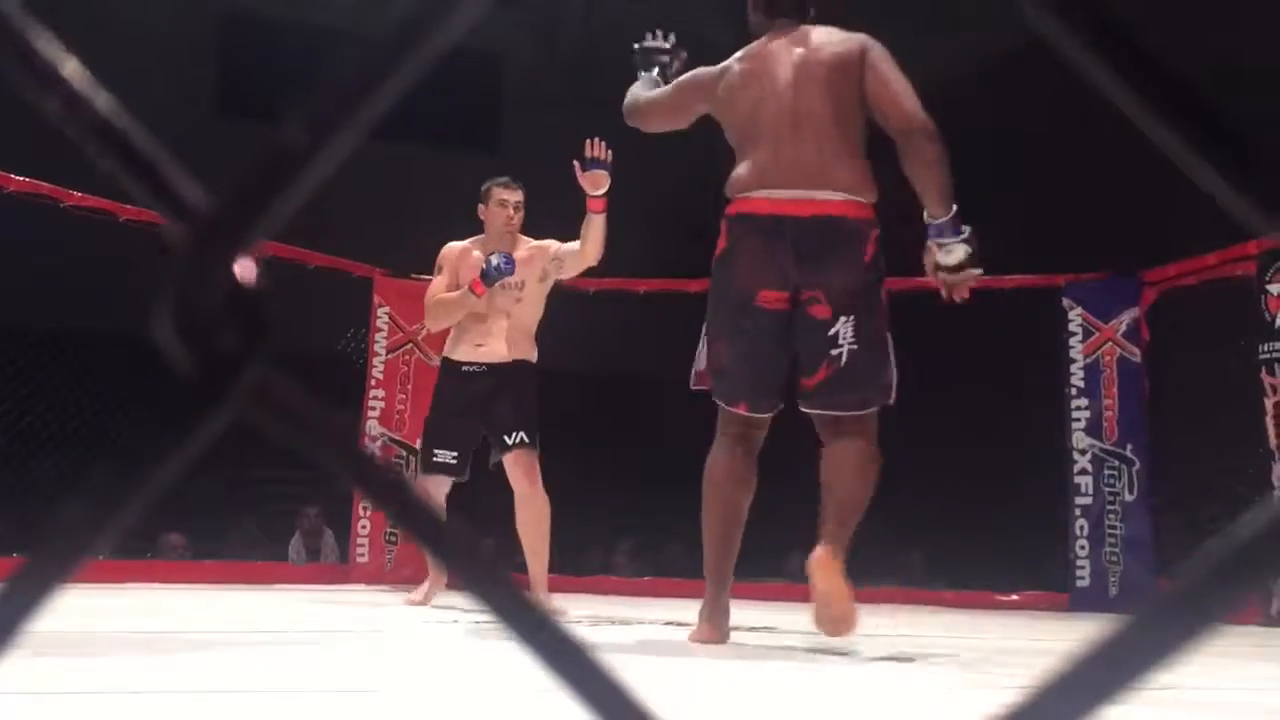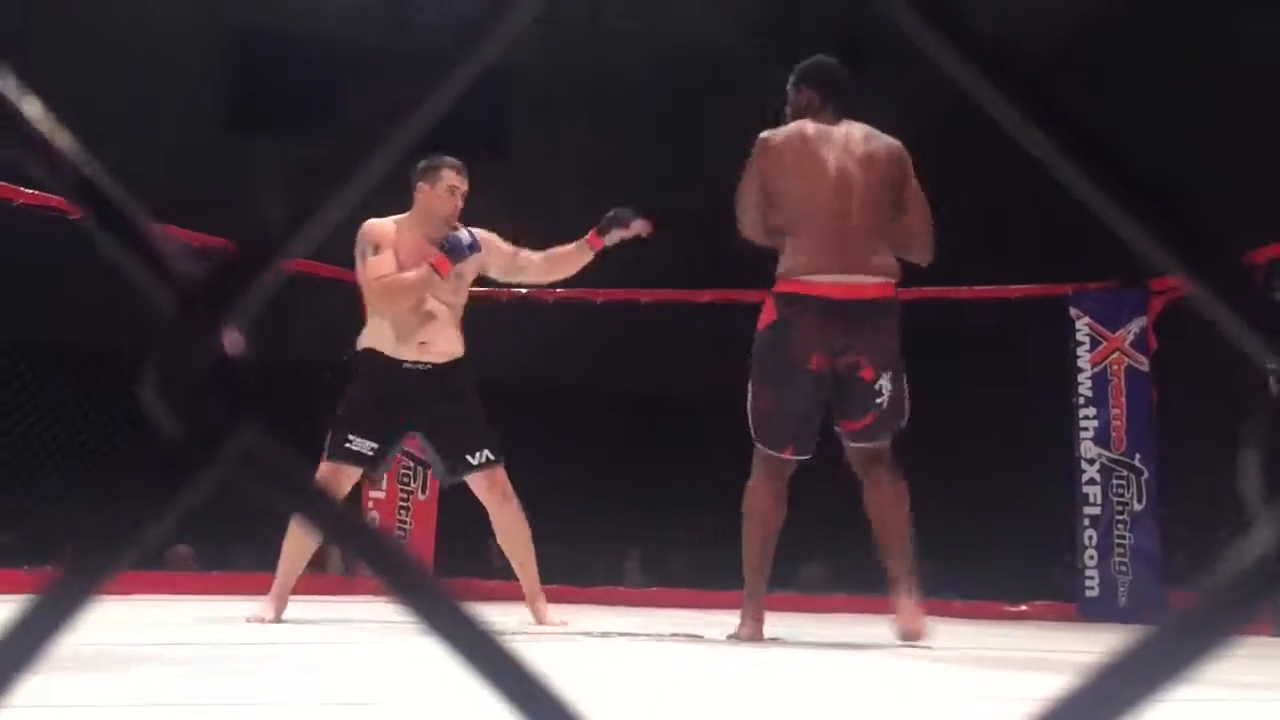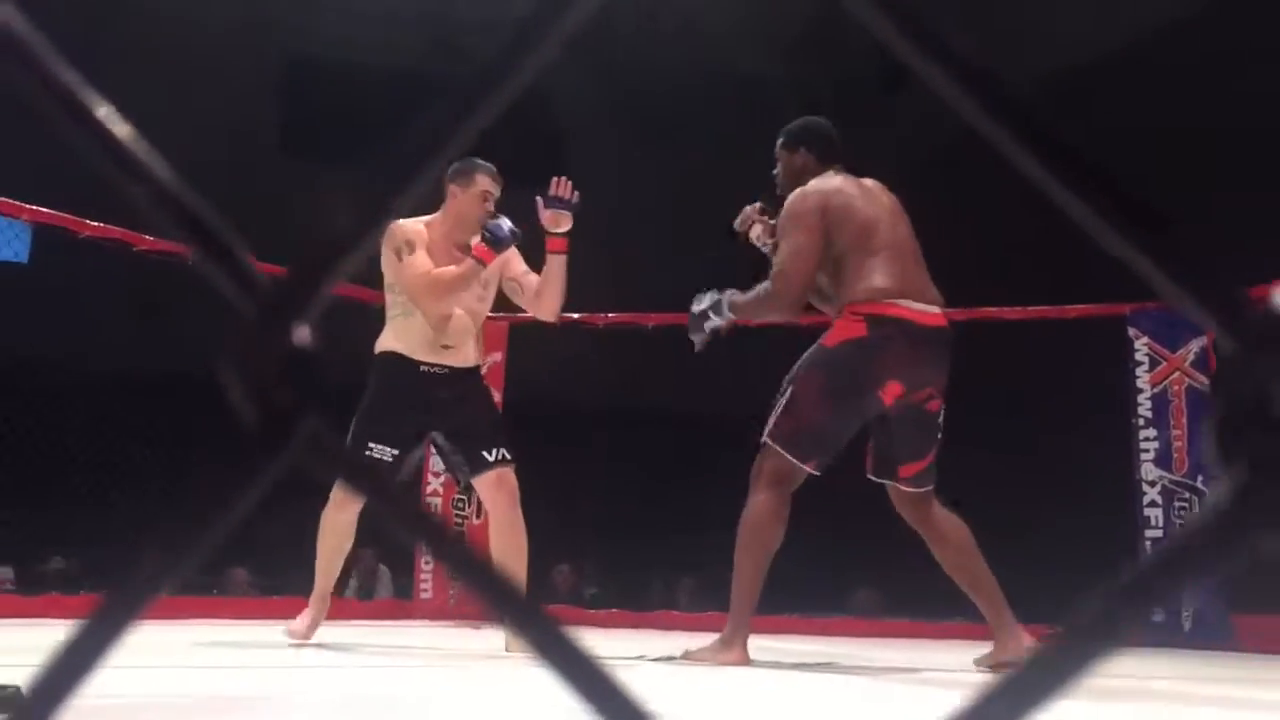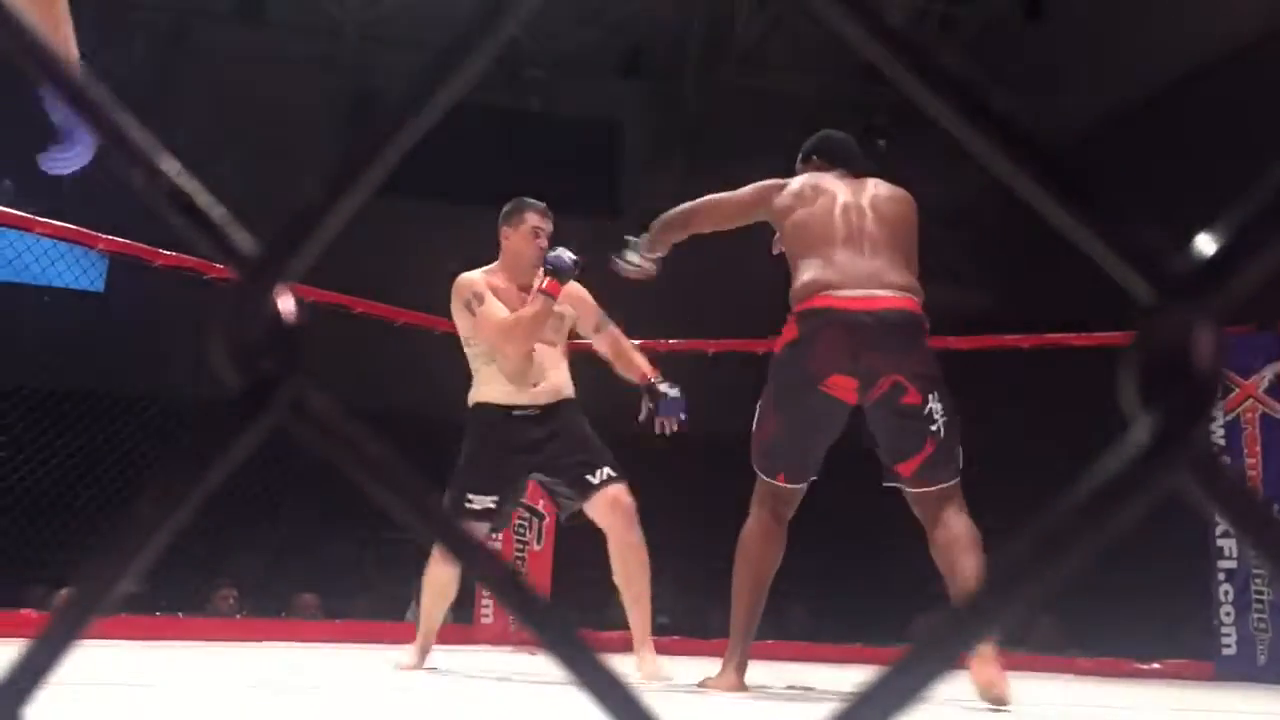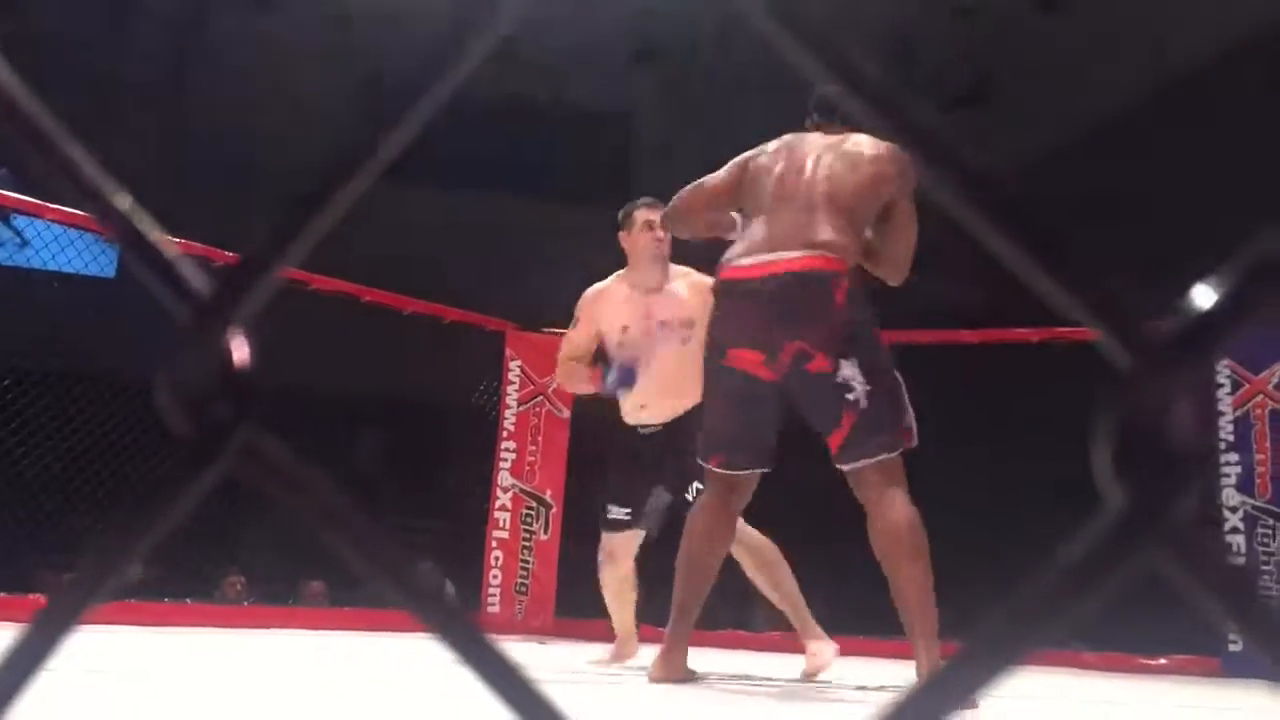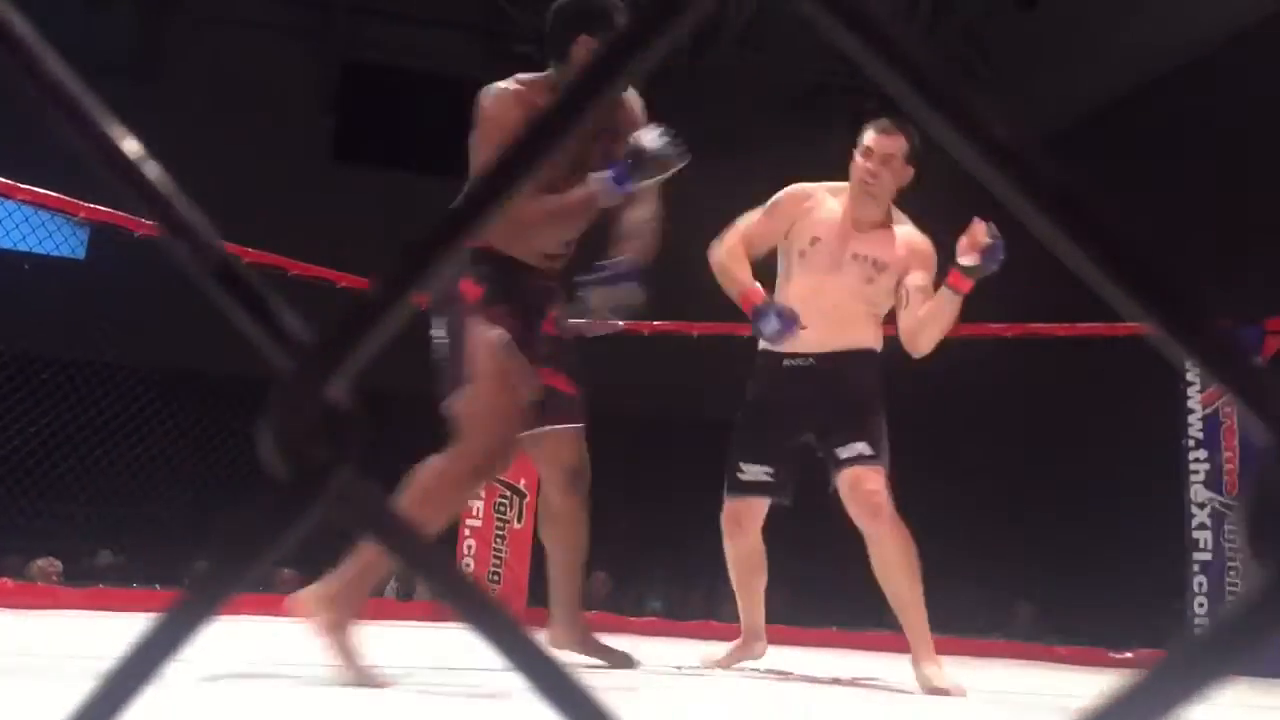
dt=0.7s
person 1, frame 1
left shoulder: (721, 75)
left elbow: (637, 112)
right elbow: (916, 132)
left wrist: (652, 69)
right wrist: (946, 227)
left hip: (754, 233)
right hip: (840, 232)
left knee: (738, 430)
right knee: (852, 425)
left ankle: (714, 608)
right ankle: (832, 548)
person 1, frame 2
left shoulder: (774, 143)
right shoulder: (888, 150)
left elbow: (752, 227)
right elbow: (920, 248)
left hip: (799, 309)
right hip: (872, 309)
left knee: (772, 463)
right knee: (874, 457)
left ankle: (751, 615)
right ankle: (906, 596)
person 1, frame 3
left shoulder: (806, 199)
right shoulder: (878, 196)
left elbow: (789, 295)
left wrist: (722, 306)
right wrist: (772, 239)
left hip: (872, 334)
right hip: (928, 341)
left knee: (771, 474)
right knee: (918, 503)
left ankle: (733, 638)
right ankle: (1012, 637)
person 1, frame 4
left shoulder: (785, 192)
right shoulder: (900, 200)
left elbow: (684, 218)
left wrist: (644, 249)
left hip: (821, 332)
right hip: (900, 331)
left knee: (772, 503)
right knee: (941, 504)
left ankle: (732, 666)
right ankle: (983, 651)
person 1, frame 5
left shoulder: (764, 157)
right shoulder: (889, 161)
left elbow: (682, 217)
right elbow: (895, 270)
left hip: (739, 300)
right hip: (819, 297)
left knee: (724, 490)
right knee: (883, 484)
left ankle: (672, 650)
right ankle: (931, 666)
person 1, frame 6
left shoulder: (623, 112)
right shoulder: (513, 105)
left elbow: (639, 210)
right elbow: (508, 217)
left wrist: (626, 266)
right wrist: (614, 179)
left hip: (539, 292)
right hip: (482, 277)
left knee: (567, 466)
right knee: (490, 436)
left ankle: (569, 626)
right ankle: (337, 595)
person 2, frame 1
left shoulder: (543, 256)
right shoulder: (454, 255)
left elbow: (589, 256)
right elbow: (432, 318)
left wrist: (597, 196)
right wrist: (481, 286)
left hip: (511, 377)
right hip: (456, 376)
left knee: (524, 470)
right knee: (432, 487)
left ankle: (540, 589)
right ankle: (437, 574)
person 2, frame 2
left shoulder: (476, 243)
right shoulder: (378, 233)
left elbow: (541, 269)
right elbow: (382, 301)
left wrist: (598, 239)
right wrist: (442, 262)
left hip: (445, 378)
right hip: (383, 374)
left knee: (496, 488)
right knee: (331, 480)
left ankle: (536, 600)
right ankle: (277, 595)
person 2, frame 3
left shoulder: (498, 250)
right shoulder: (406, 234)
left elbow: (547, 308)
right elbow: (432, 295)
left wrist: (557, 237)
right wrist: (484, 254)
left hip: (463, 382)
right hip: (402, 376)
left knee: (504, 491)
right knee: (350, 490)
right ankle: (316, 606)
person 2, frame 4
left shoulder: (567, 288)
right shoulder: (472, 286)
left elbow: (614, 346)
right elbow: (509, 339)
left wrist: (652, 384)
right wrist: (551, 288)
left hip: (559, 418)
right hip: (497, 423)
left knee: (620, 512)
left ankle: (643, 647)
right ankle: (423, 644)
person 2, frame 5
left shoulder: (703, 289)
right shoulder: (599, 300)
right elbow: (567, 370)
right wrist: (603, 377)
left hip: (695, 425)
right hip: (640, 437)
left knee: (726, 528)
right knee: (614, 554)
left ankle: (812, 636)
right ankle: (625, 638)
person 2, frame 6
left shoulder: (912, 245)
right shoulder: (801, 201)
left elbow: (919, 341)
right elbow: (725, 253)
left wrist: (965, 274)
right wrist: (758, 305)
left hip: (850, 374)
right hip: (780, 371)
left knee: (871, 500)
right knee: (739, 518)
left ankle: (926, 654)
right ankle: (751, 634)
